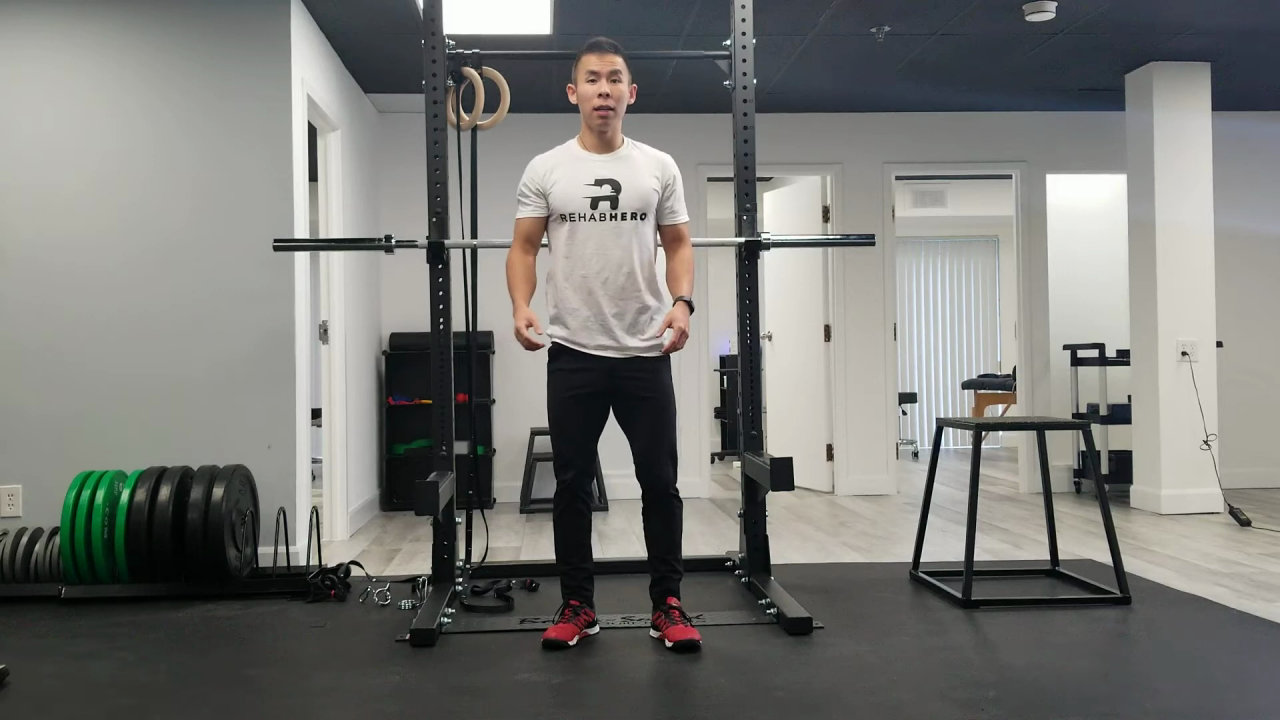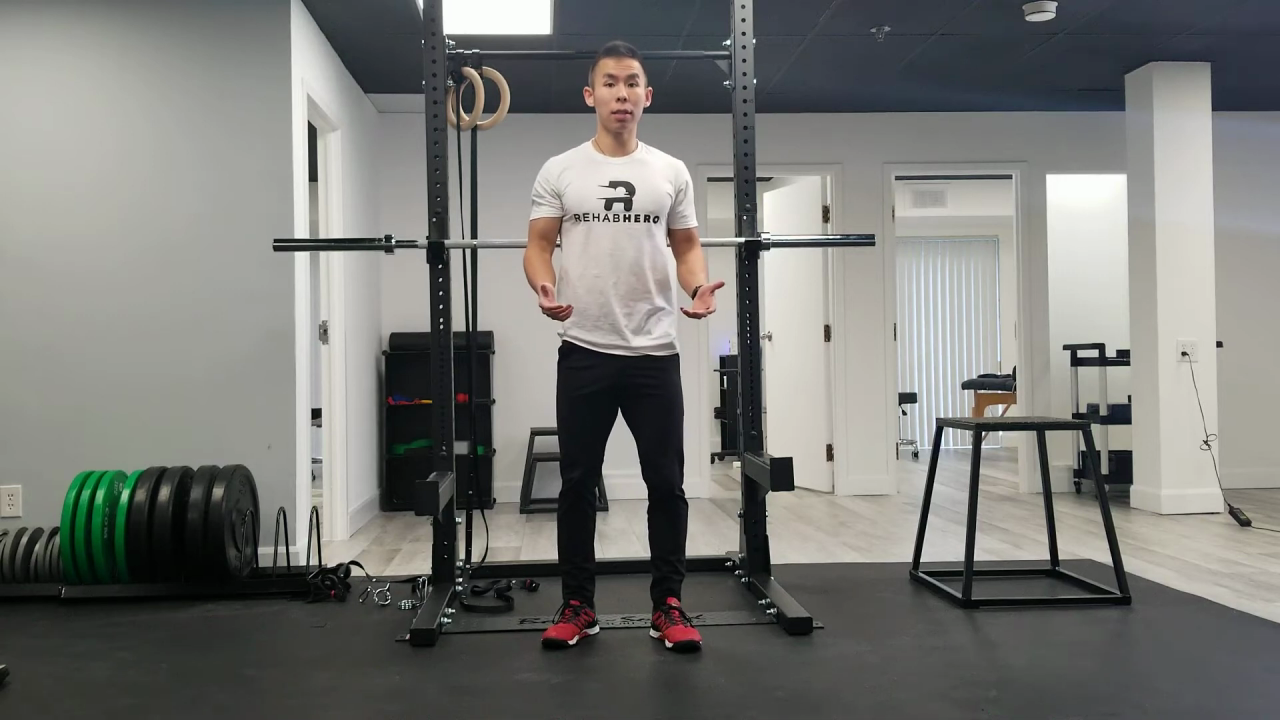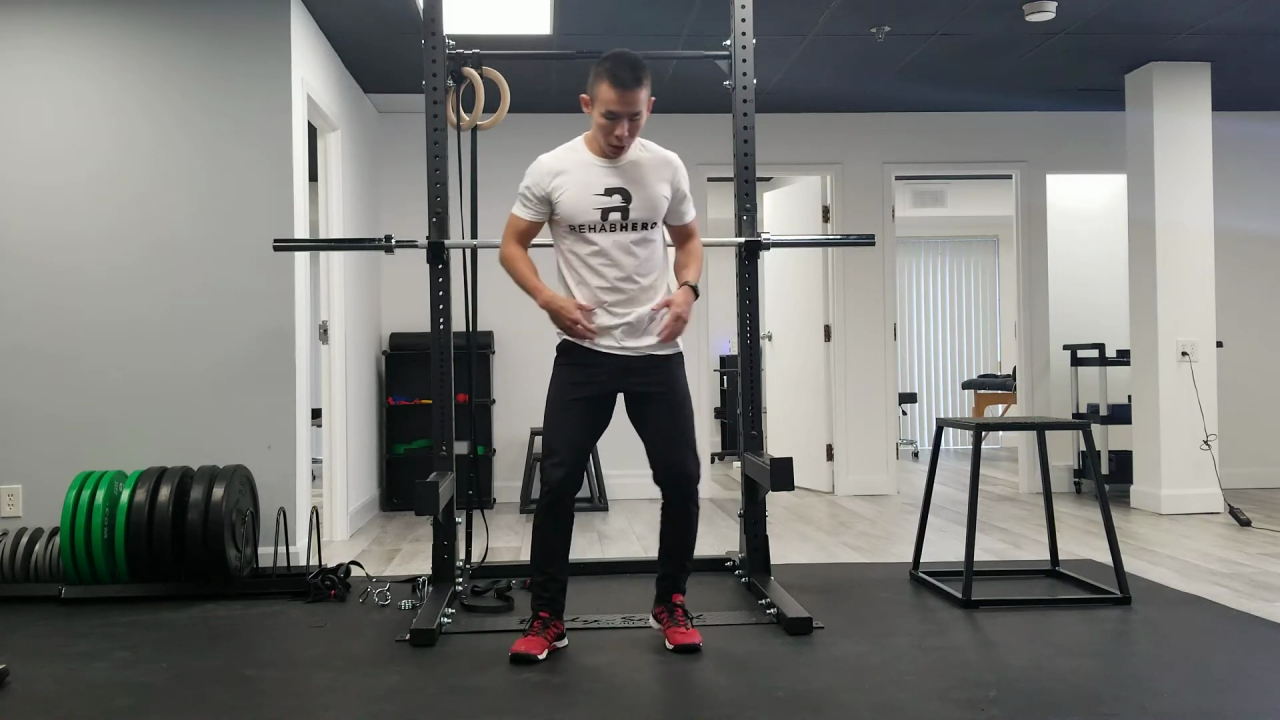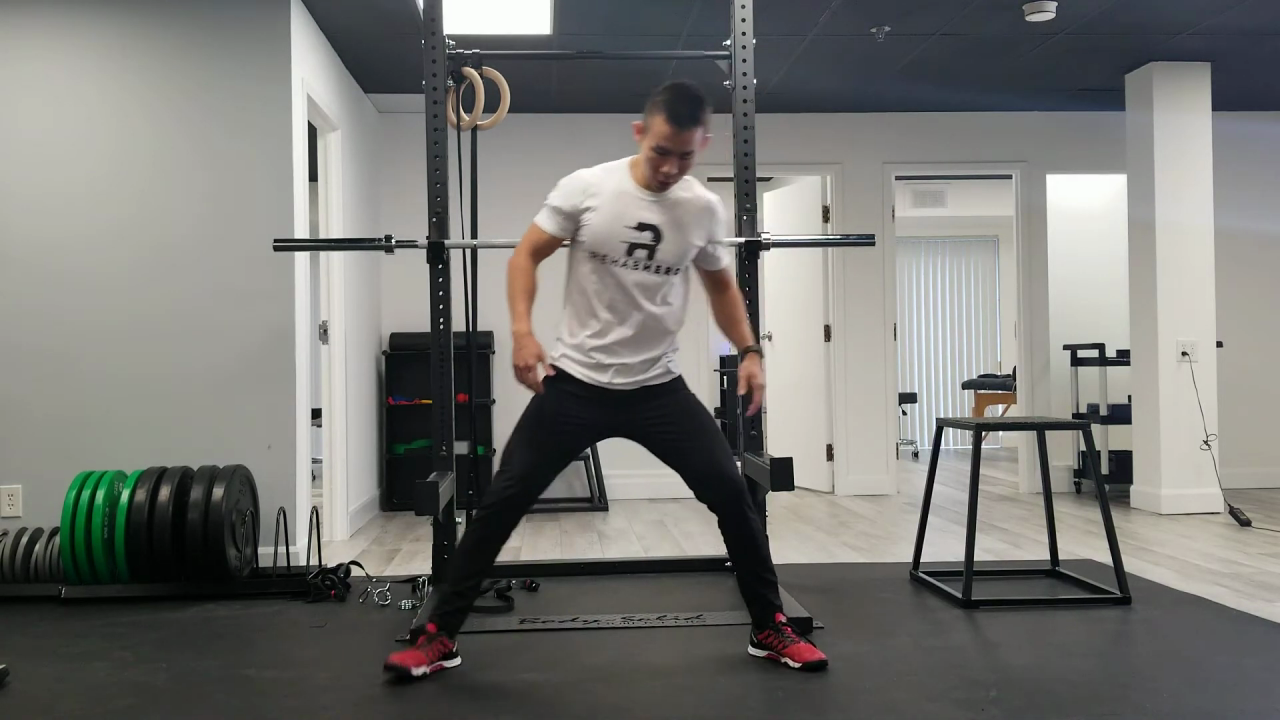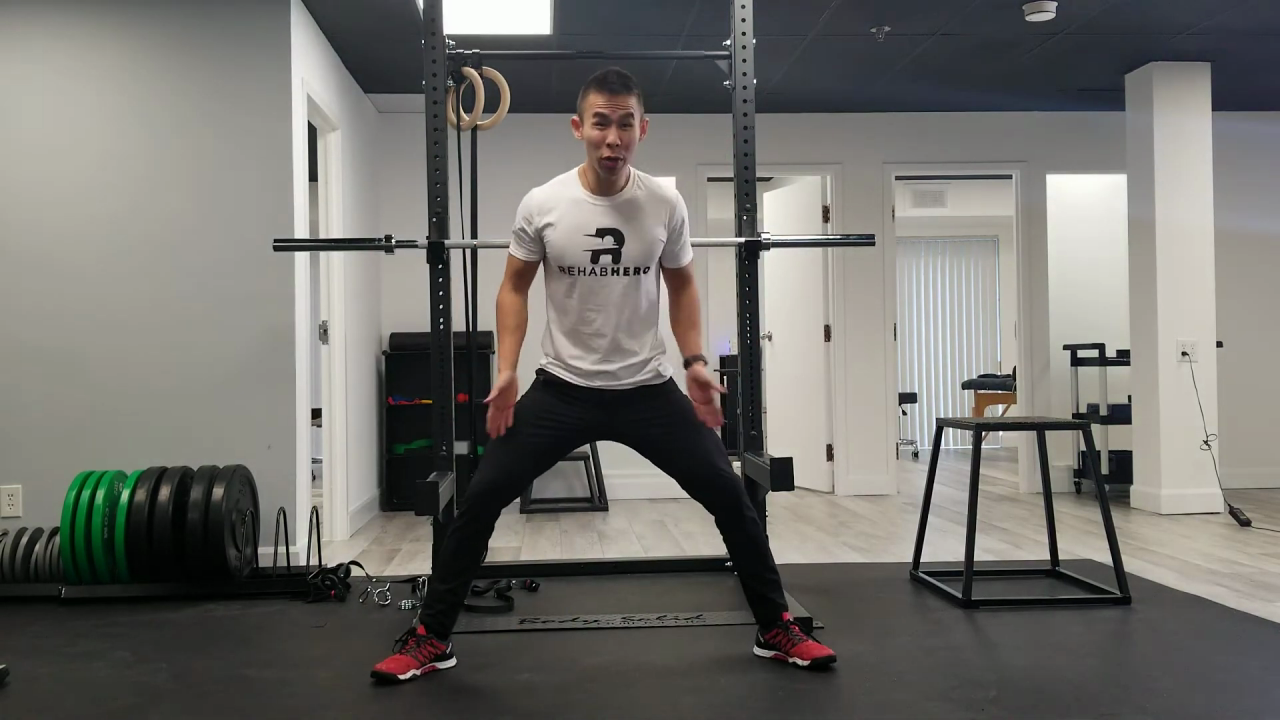
dt=1s
person 1, frame 1
left shoulder: (659, 167)
right shoulder: (545, 169)
left elbow: (677, 244)
right elbow: (524, 246)
left wrist: (682, 302)
right wrist: (521, 306)
left hip: (644, 353)
right hip: (574, 354)
left knee: (660, 482)
right knee: (572, 485)
left ankle: (667, 606)
right ankle: (577, 606)
person 1, frame 2
left shoulder: (671, 172)
right shoulder: (559, 171)
left elbow: (686, 246)
right elbow: (538, 245)
left wrist: (699, 286)
right wrist: (543, 286)
left hip: (654, 353)
right hip: (583, 352)
left knee: (666, 482)
right knee: (578, 483)
left ankle: (668, 606)
right ankle: (577, 606)
person 1, frame 3
left shoulder: (667, 166)
right shoulder: (550, 169)
left elbow: (687, 238)
right elbow: (512, 244)
left wrist: (686, 290)
right wrist: (549, 299)
left hip: (656, 351)
right hip: (584, 352)
left knee: (681, 478)
right knee: (558, 482)
left ankle: (671, 604)
right ankle: (546, 617)
person 1, frame 4
left shoulder: (705, 209)
right shoulder: (584, 188)
left elbow: (721, 285)
right elbow: (526, 255)
left wrist: (749, 352)
right wrist: (522, 330)
left hip: (657, 387)
right hip: (575, 381)
left knee: (729, 492)
right knee: (505, 498)
left ankle: (769, 627)
right ankle: (439, 634)
person 1, frame 5
left shoulder: (665, 203)
right shoulder: (542, 204)
left elbow: (682, 285)
right elbow: (514, 287)
left wrist: (695, 361)
right wrist: (507, 368)
left hip: (647, 391)
right hip: (561, 390)
left knee: (728, 495)
right knee: (480, 499)
left ankle: (776, 630)
right ankle: (430, 638)
